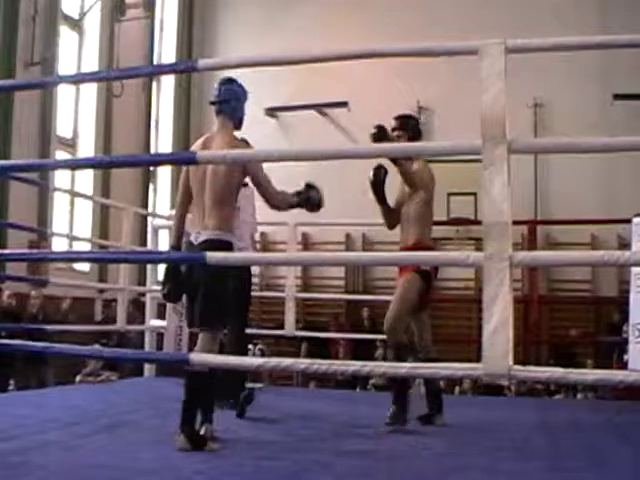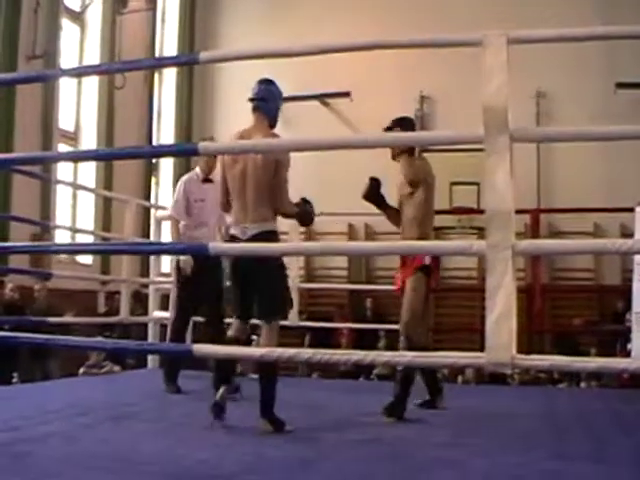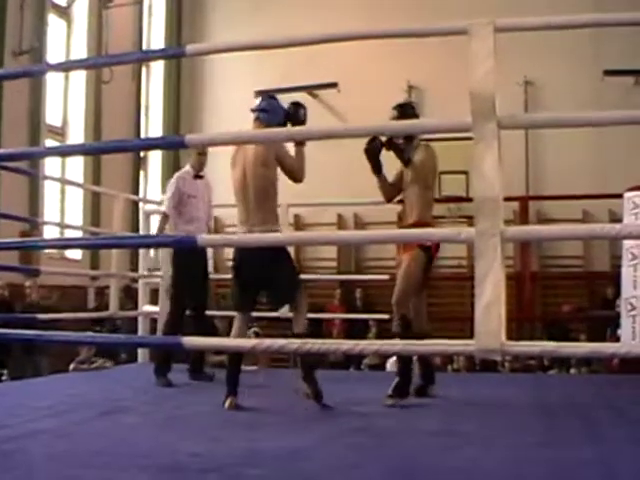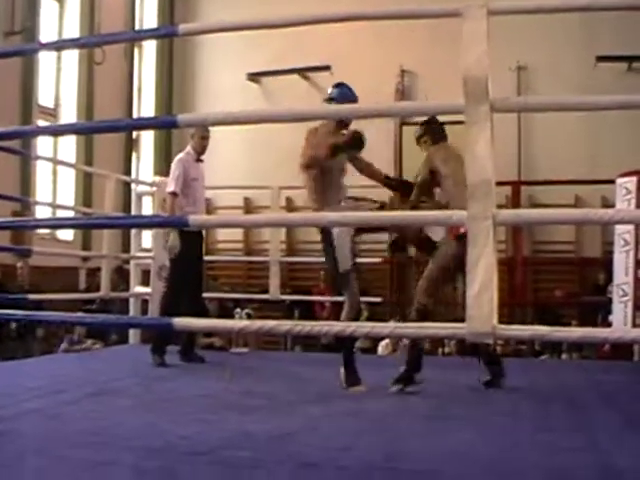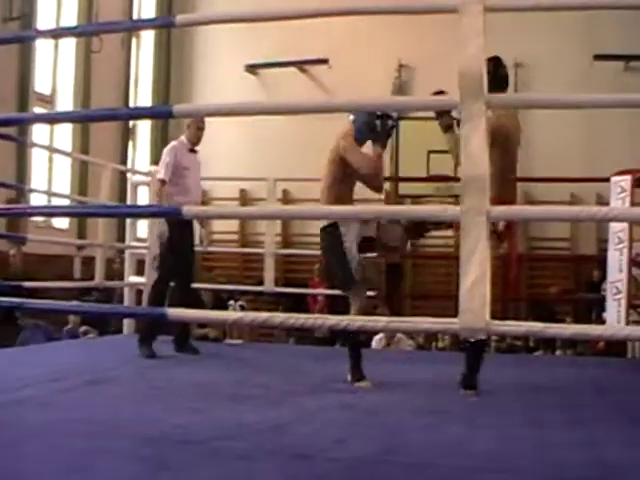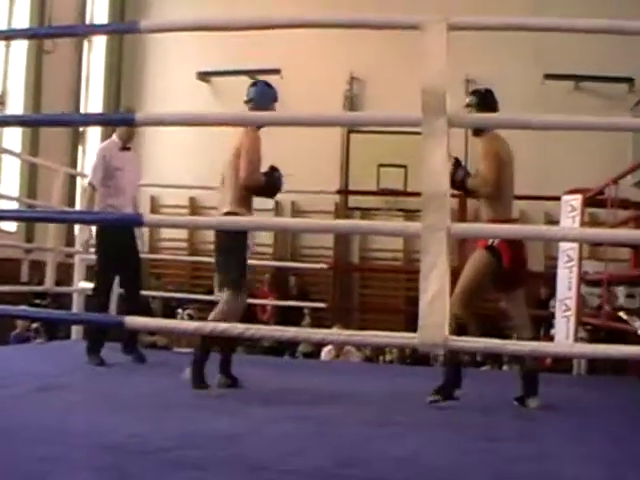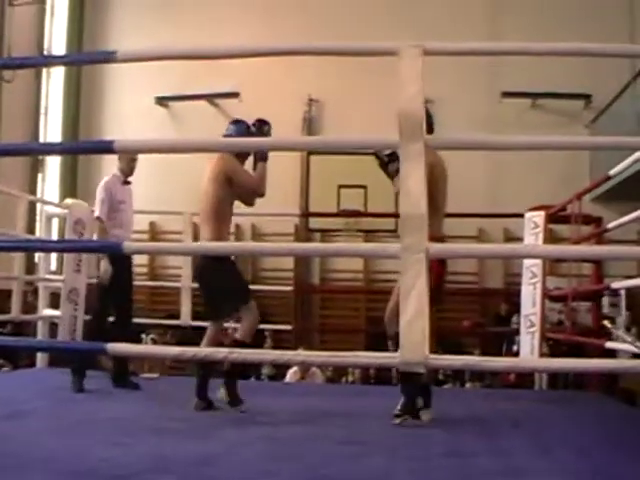
dt=0.7s
person 1, frame 1
left shoulder: (196, 147)
right shoulder: (239, 148)
left elbow: (180, 209)
right elbow: (273, 198)
left wrist: (174, 257)
right wrist: (303, 197)
left hip: (194, 245)
right hip: (218, 246)
left knee: (208, 334)
right knee: (209, 335)
left ankle: (206, 422)
right ankle: (187, 428)
person 1, frame 2
left shoulder: (231, 144)
right shoulder: (276, 145)
left elbow: (224, 204)
right elbow: (281, 207)
right wrist: (303, 210)
left hip: (236, 239)
right hip: (264, 239)
left knee: (241, 316)
right knee: (269, 323)
left ankle: (224, 388)
right ankle: (267, 413)
person 1, frame 3
left shoulder: (237, 150)
right shoulder: (270, 144)
right elbow: (297, 175)
right wrist: (299, 136)
left hip: (243, 242)
left knee: (242, 316)
right knee: (299, 304)
left ankle: (231, 394)
right ankle: (309, 376)
person 1, frame 4
left shoulder: (339, 140)
right shoulder: (315, 135)
left elbow: (364, 166)
right elbow: (306, 164)
left wrist: (393, 182)
right wrist: (335, 146)
left hip: (345, 212)
right knee: (352, 297)
right ankle: (349, 370)
person 1, frame 5
left shoulder: (352, 146)
right shoulder: (345, 143)
left elbow: (376, 184)
right elbow: (373, 173)
left wrist: (380, 144)
right wrist: (380, 143)
left hip: (349, 224)
right hip: (336, 228)
right knee: (358, 296)
right ankle: (355, 369)
person 1, frame 6
left shoulder: (242, 137)
right shoulder: (251, 137)
right elbow: (246, 178)
left wrist: (262, 182)
right wrist: (270, 181)
left hip: (229, 221)
left knee: (235, 297)
right knee: (233, 299)
left ankle: (225, 370)
right ankle: (197, 368)
person 1, frame 7
left shoulder: (220, 167)
right shoulder: (226, 162)
left elbow: (249, 198)
right elbow: (259, 189)
left wrist: (258, 158)
right wrist: (262, 157)
left hip: (206, 254)
right hip: (215, 254)
left knee: (217, 325)
right knee: (250, 314)
left ankle: (202, 394)
right ankle: (230, 385)
person 2, frame 1
left shoulder: (421, 168)
right shoulder: (406, 173)
left elbow: (418, 186)
right elbow: (391, 222)
left wrist: (393, 158)
right wrist: (380, 194)
left knee: (392, 325)
right knee: (420, 337)
left ankle: (400, 402)
right ankle: (434, 407)
person 2, frame 2
left shoulder: (420, 165)
right shoulder: (406, 174)
left elbow: (412, 177)
left wrist: (404, 151)
right wrist: (379, 202)
left hip: (422, 255)
right hip: (408, 256)
left knee: (409, 325)
right knee: (417, 328)
left ankle: (400, 399)
right ankle: (435, 392)
person 2, frame 3
left shoulder: (424, 152)
right shoulder: (408, 155)
left elbow: (425, 182)
right elbow: (389, 195)
left wrist: (404, 157)
right wrist: (376, 165)
left knee: (400, 301)
right knee: (415, 310)
left ankle: (403, 378)
right ankle: (426, 379)
person 2, frame 4
left shoulder: (433, 153)
right shoulder: (455, 156)
left elbow: (417, 197)
left hip: (464, 228)
left knee: (424, 291)
left ankle: (411, 366)
right ankle: (495, 369)
person 2, frame 5
left shoulder: (494, 119)
right shoulder: (507, 116)
left wrist: (448, 124)
left hip: (493, 207)
right hip: (485, 201)
left ankle: (471, 375)
person 2, frame 6
left shoulder: (488, 144)
right shoulder: (501, 144)
left elbow: (489, 188)
left wrist: (459, 174)
right wrist: (462, 181)
left hip: (496, 236)
right hip: (508, 236)
left knee: (459, 303)
right knee: (518, 315)
left ankle: (451, 382)
right ankle: (530, 391)
person 2, frame 7
left shoulder: (425, 158)
right shoulder: (431, 158)
left wrist: (393, 169)
right wrist: (394, 169)
left knee: (394, 317)
left ankle: (412, 397)
right ankle: (421, 401)
person 3, frame 1
left shoulder: (249, 191)
left hip: (242, 264)
left knee: (236, 324)
right knee: (235, 324)
left ankle: (230, 388)
right ankle: (236, 389)
person 3, frame 2
left shoulder: (218, 187)
right shoulder: (187, 183)
right elbow: (175, 221)
right wrist: (182, 252)
left hip: (212, 256)
right hip: (190, 257)
left knee: (216, 317)
right knee: (183, 315)
left ankle: (221, 377)
right ankle: (170, 376)
person 3, frame 3
left shoulder: (206, 184)
right shoulder: (179, 180)
right elbow: (165, 215)
left hip: (200, 251)
right hip: (183, 250)
left knee: (199, 308)
right knee: (177, 309)
left ankle: (196, 366)
right ankle: (161, 369)
person 3, frame 4
left shoulder: (199, 166)
right shoulder: (181, 161)
right elbow: (171, 197)
right wrist: (172, 233)
left hip: (196, 232)
right hip: (183, 232)
left knee: (194, 291)
right knee: (175, 289)
left ankle: (188, 348)
right ankle: (158, 348)
person 3, frame 5
left shoulder: (195, 157)
right shoulder: (173, 150)
right elbow: (161, 184)
left wrist: (204, 227)
right wrist: (162, 220)
left hip: (186, 222)
right hip: (172, 219)
left knee: (185, 280)
right knee: (164, 277)
left ankle: (182, 338)
right ankle: (146, 339)
person 3, frame 6
left shoulder: (133, 156)
right shoulder: (105, 151)
right elbow: (92, 189)
right wrist: (87, 226)
left hip: (127, 226)
right hip: (109, 225)
left knee: (133, 283)
right knee: (104, 286)
left ankle: (130, 343)
right ankle: (93, 348)
person 3, frame 7
left shoulder: (128, 188)
right shoulder: (108, 185)
right elbow: (100, 223)
right wrist: (104, 259)
left hip: (124, 256)
right hip: (111, 256)
left knee: (124, 315)
right knee: (102, 312)
left ankle: (120, 373)
right ankle: (79, 371)
